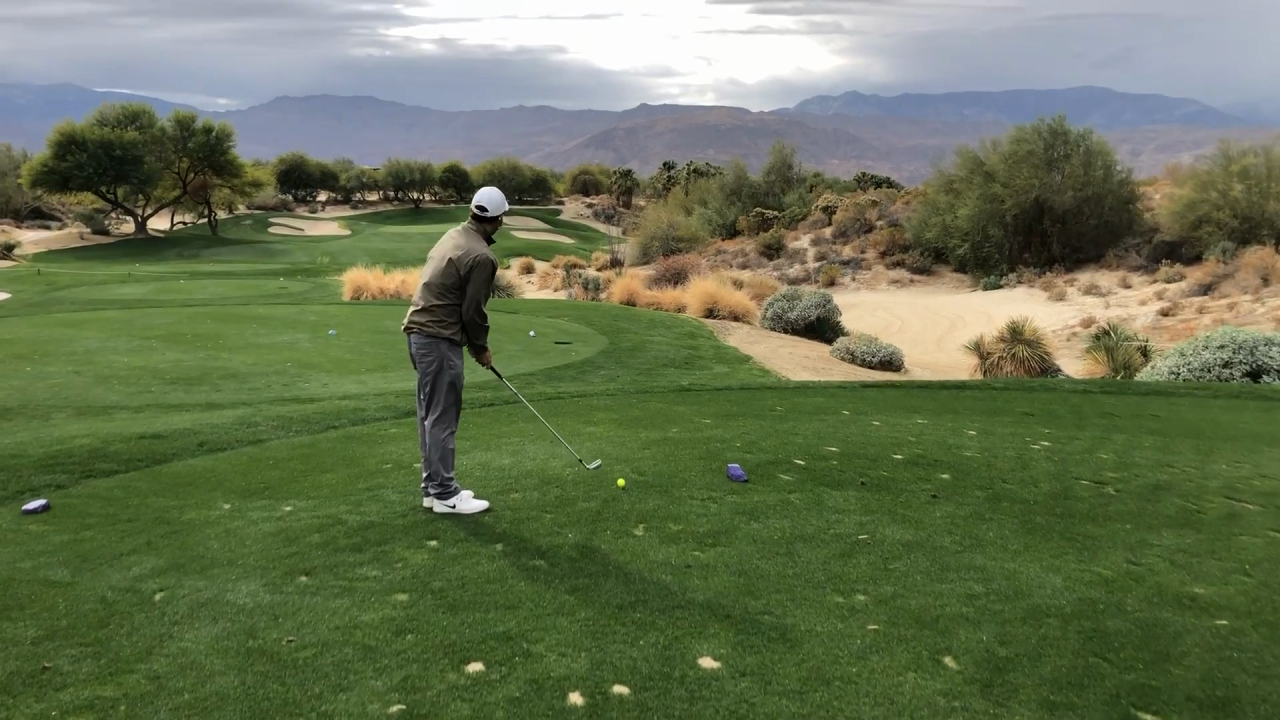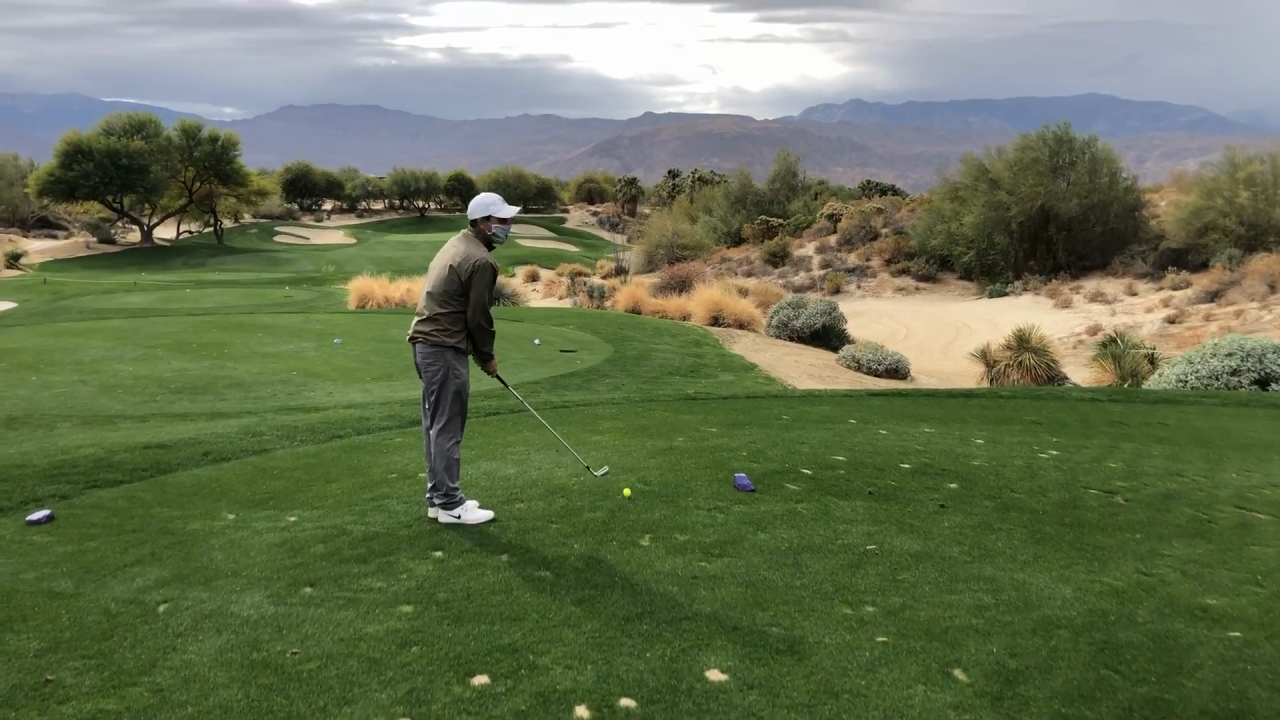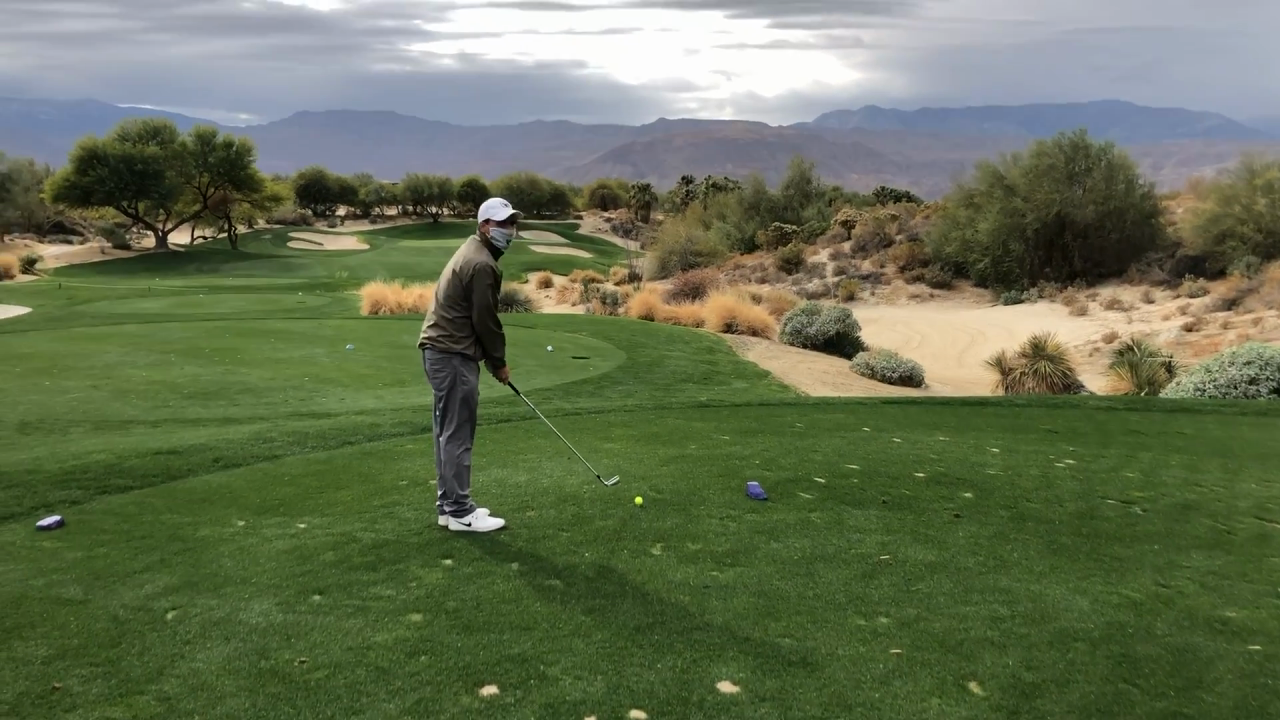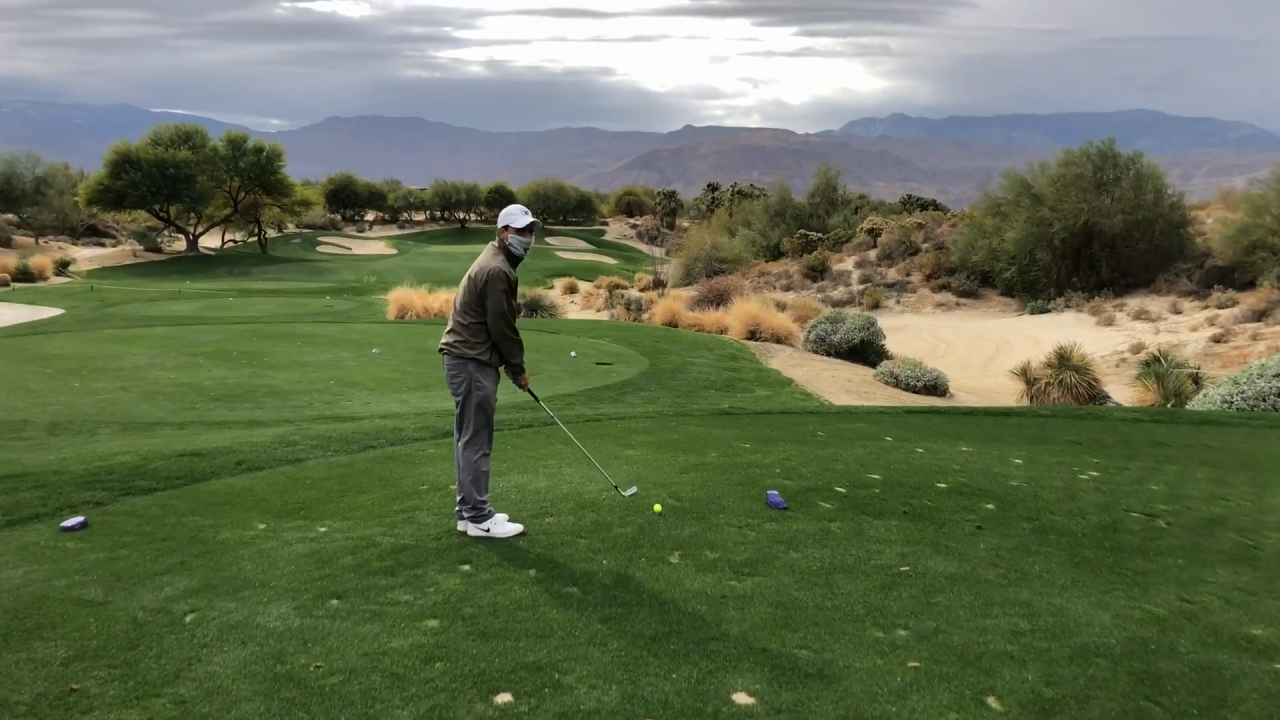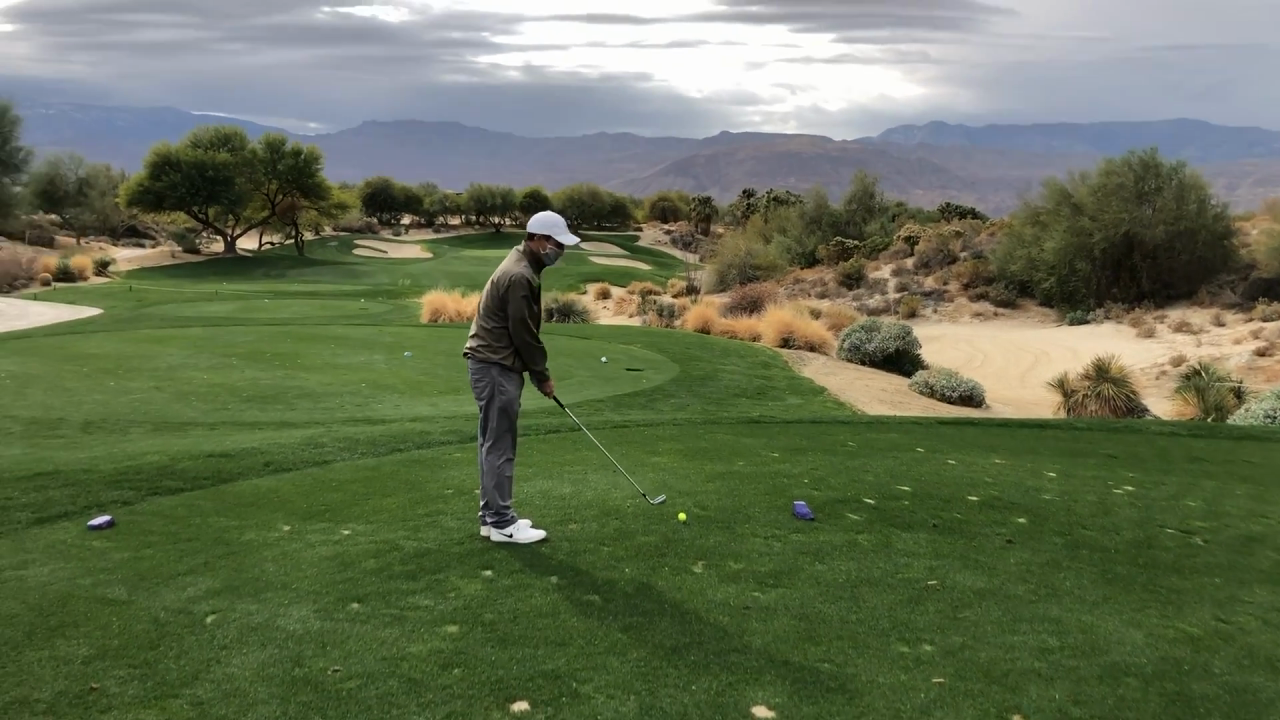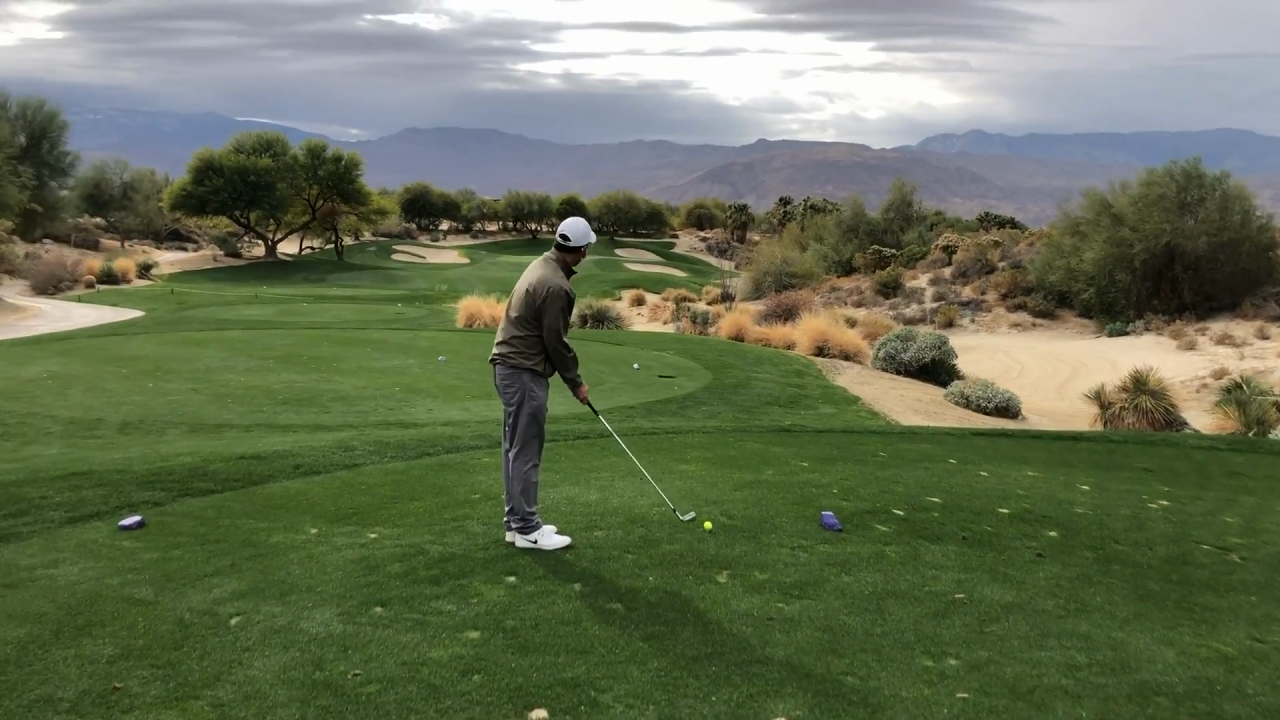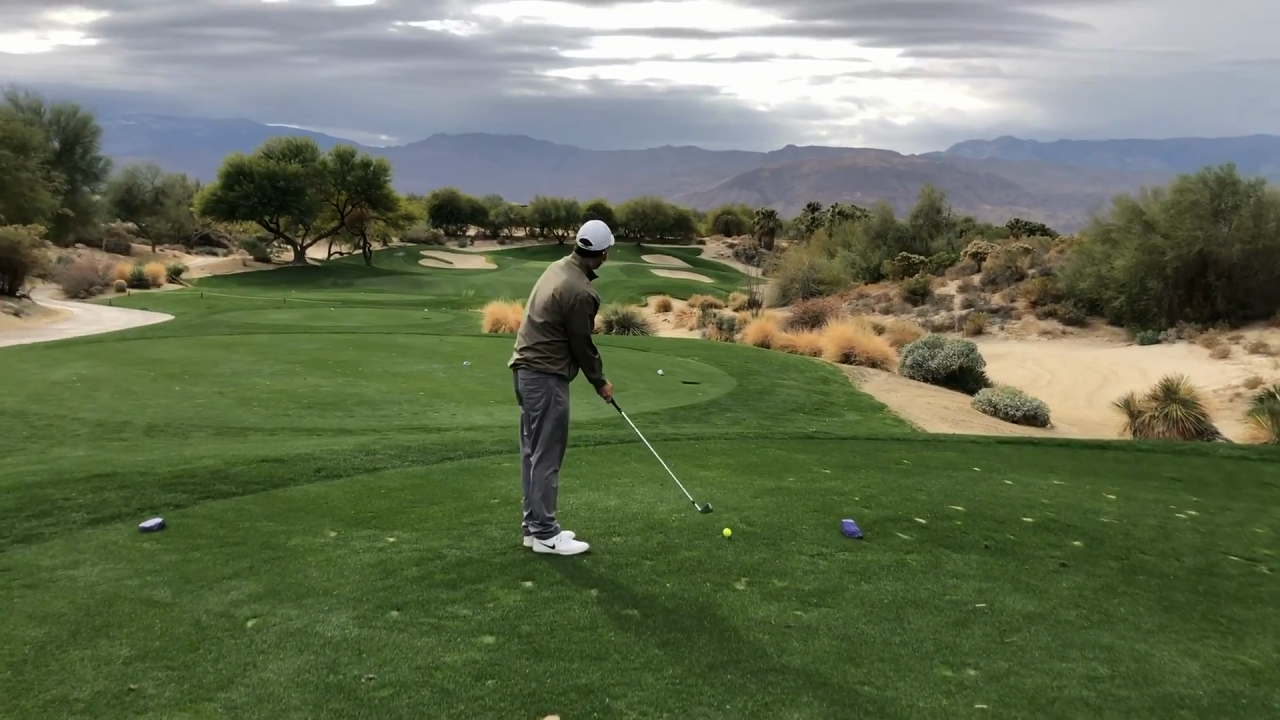
dt=0.2s
person 1, frame 1
left shoulder: (454, 236)
right shoulder: (480, 256)
right elbow: (472, 311)
left wrist: (475, 346)
right wrist: (481, 349)
left hip: (421, 332)
right hip: (439, 340)
left knee: (431, 415)
right knee: (442, 418)
left ankle: (434, 486)
right ankle: (444, 495)
person 1, frame 2
left shoulder: (457, 244)
right shoulder: (480, 261)
right elbow: (478, 316)
left wrist: (480, 354)
right wrist: (487, 357)
left hip: (428, 342)
right hip: (444, 349)
left knee: (437, 424)
right knee: (448, 427)
left ankle: (439, 496)
right ankle: (448, 505)
person 1, frame 3
left shoulder: (471, 252)
right shoulder: (482, 264)
right elbow: (485, 321)
left wrist: (491, 359)
right wrist: (499, 363)
left hip: (442, 351)
right hip: (454, 356)
left knee: (448, 432)
right knee: (458, 435)
left ankle: (449, 504)
right ankle: (459, 512)
person 1, frame 4
left shoulder: (495, 262)
right shoulder: (497, 271)
right elbow: (501, 328)
left wrist: (511, 366)
right wrist: (518, 369)
left hip: (467, 358)
right hip: (472, 362)
left knee: (469, 438)
right knee: (476, 441)
left ankle: (469, 509)
right ankle: (478, 518)
person 1, frame 5
left shoulder: (520, 265)
right shoulder: (520, 276)
right elbow: (523, 333)
left wrist: (535, 372)
right wrist: (543, 375)
left hip: (492, 363)
right hip: (496, 367)
left knee: (493, 443)
right knee: (500, 445)
left ankle: (492, 514)
right ankle: (501, 523)
person 1, frame 6
left shoulder: (541, 266)
right shoulder: (556, 287)
right elbow: (555, 341)
left wrist: (570, 377)
right wrist: (575, 382)
left hip: (510, 366)
right hip: (524, 373)
left knee: (516, 448)
right knee: (526, 451)
left ankle: (516, 520)
right ankle: (526, 529)
person 1, frame 7
left shoulder: (557, 269)
right shoulder: (582, 292)
right elbow: (582, 344)
right wrist: (600, 382)
left hip: (528, 370)
right hip: (546, 377)
left knee: (534, 452)
right knee: (547, 457)
left ankle: (535, 525)
right ankle: (544, 534)
